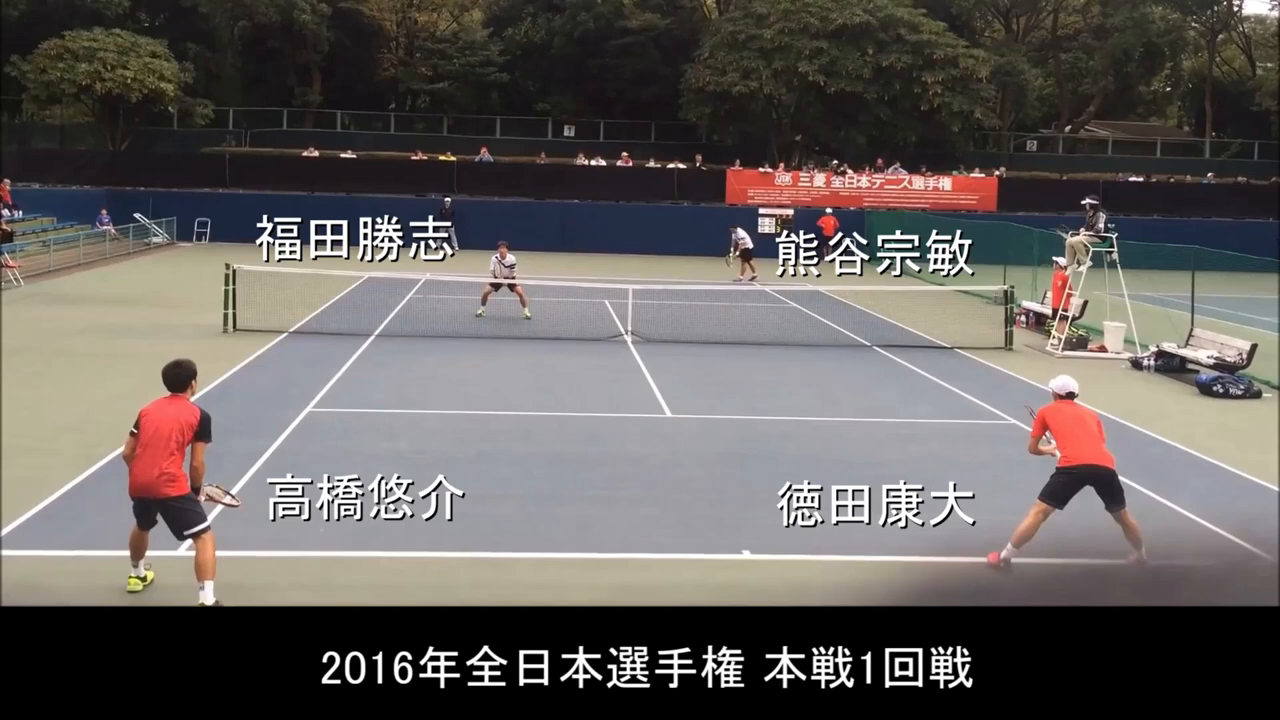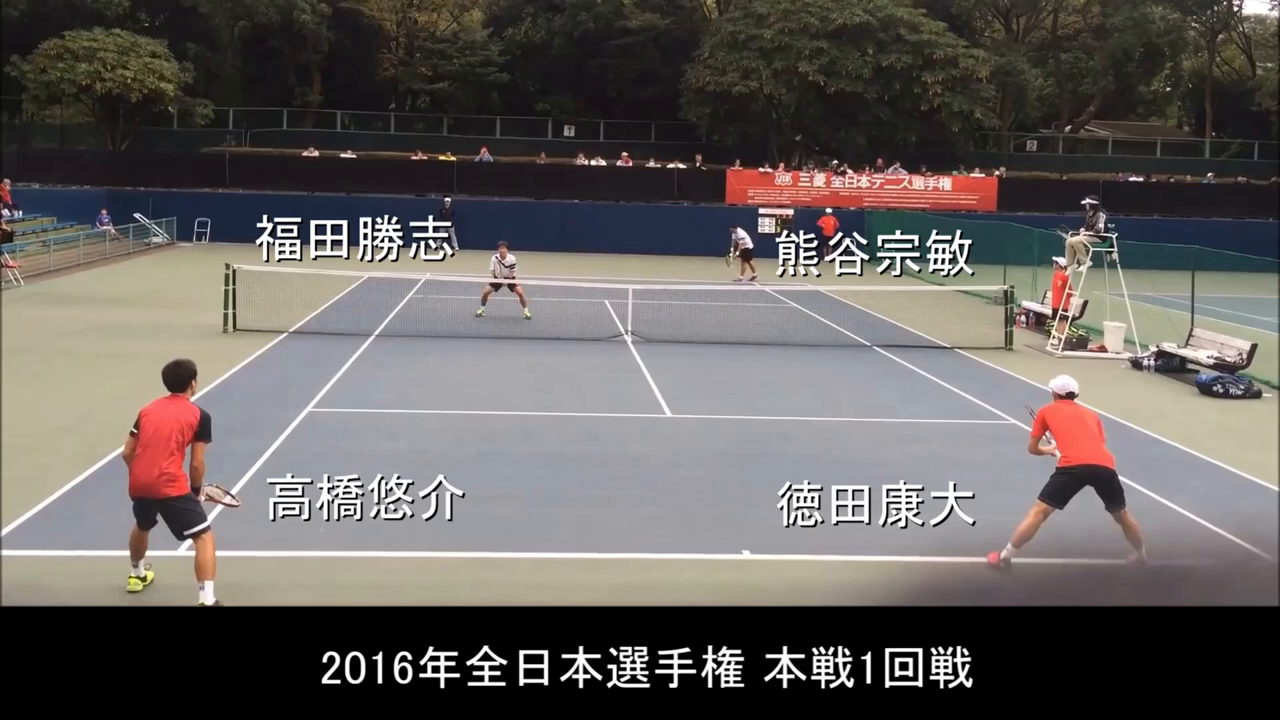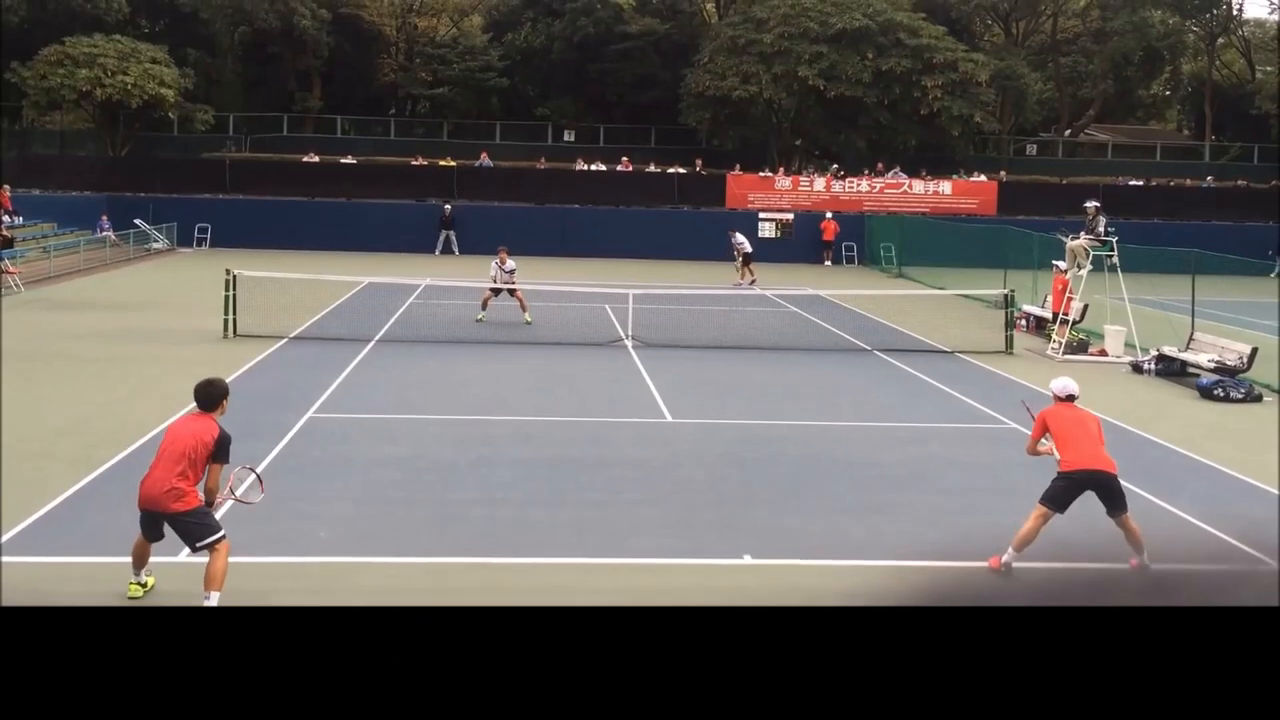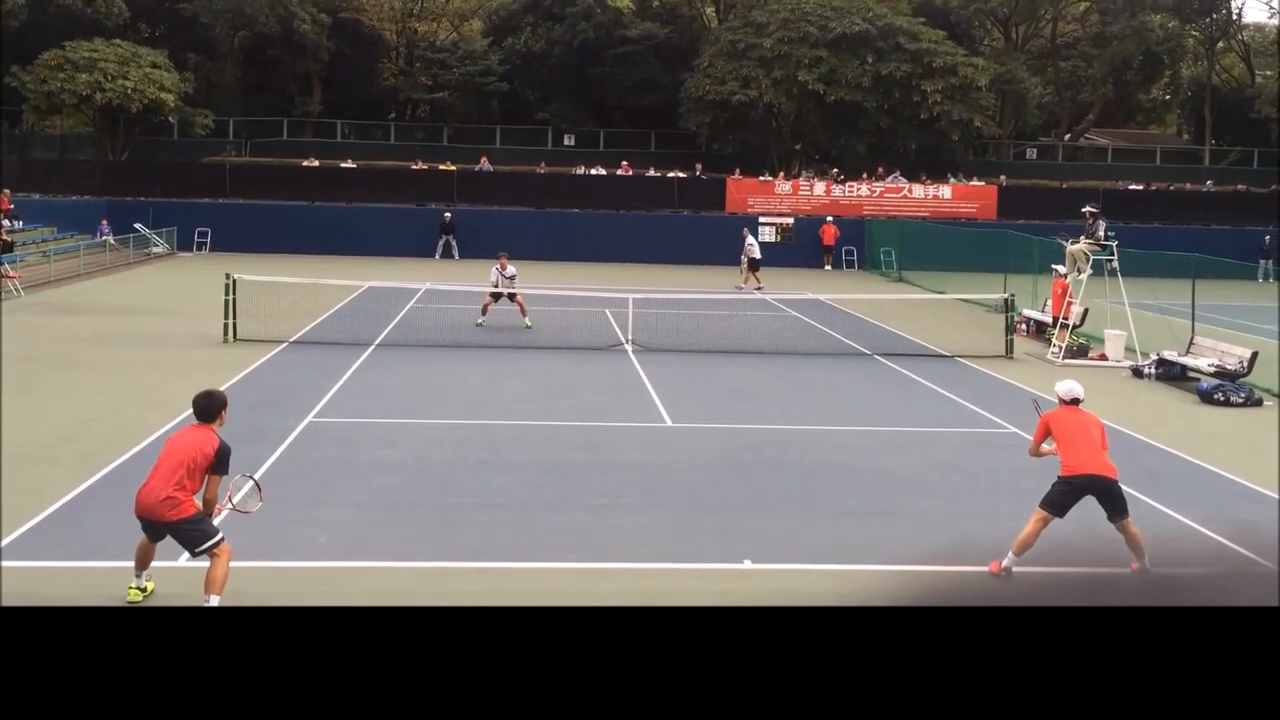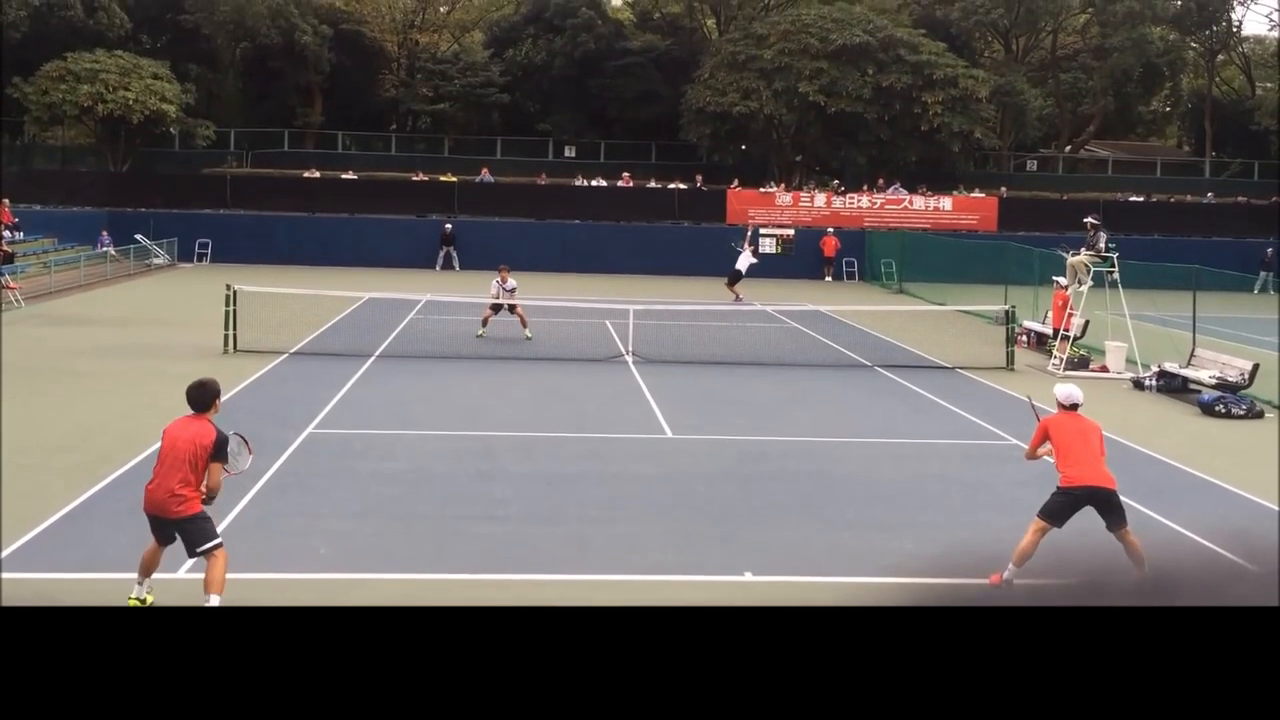
dt=1s
person 1, frame 1
left shoulder: (147, 409)
right shoulder: (199, 416)
left elbow: (127, 453)
right elbow: (197, 463)
right wrist: (196, 490)
left hip: (138, 483)
right hip: (170, 485)
left knee: (142, 526)
right knee: (204, 538)
left ankle: (137, 575)
right ankle: (207, 599)
person 1, frame 2
left shoulder: (147, 410)
right shoulder: (199, 416)
left elbow: (127, 453)
right elbow: (197, 463)
right wrist: (196, 490)
left hip: (138, 483)
right hip: (170, 486)
left knee: (142, 526)
right knee: (204, 538)
left ankle: (137, 575)
right ankle: (207, 599)
person 1, frame 3
left shoulder: (179, 423)
right shoulder: (220, 436)
right elbow: (211, 485)
left wrist: (196, 498)
right wrist: (209, 504)
left hip: (148, 493)
right hip: (177, 499)
left knee: (147, 537)
right knee: (220, 547)
left ankle: (137, 581)
right ankle: (210, 603)
person 1, frame 4
left shoulder: (178, 435)
right shoulder: (220, 447)
right elbow: (210, 496)
left wrist: (197, 506)
right wrist: (208, 514)
left hip: (144, 502)
right hip: (173, 508)
left knee: (152, 537)
right knee: (221, 552)
left ankle: (138, 586)
right ankle: (210, 603)
person 1, frame 5
left shoulder: (172, 427)
right shoulder: (217, 436)
right elbow: (214, 484)
right wrist: (208, 497)
left hip: (153, 499)
right hip: (183, 506)
left knee: (160, 542)
right knee: (218, 554)
left ankle: (138, 596)
right ankle: (211, 603)
person 2, frame 1
left shoulder: (1046, 411)
right shoulder: (1091, 414)
left elbow: (1032, 448)
left wrist: (1049, 449)
left hip: (1072, 466)
right hip: (1104, 465)
left knee: (1038, 512)
right knee: (1122, 515)
left ankle: (1004, 557)
right ankle: (1141, 555)
person 2, frame 2
left shoulder: (1046, 411)
right shoulder: (1091, 414)
left elbow: (1032, 448)
left wrist: (1050, 449)
left hip: (1072, 466)
right hip: (1105, 466)
left knee: (1038, 512)
right knee: (1122, 515)
left ankle: (1004, 556)
right ankle: (1140, 555)
person 2, frame 3
left shoulder: (1047, 414)
right shoulder: (1092, 417)
left elbow: (1031, 450)
left wrist: (1048, 449)
left hip: (1074, 471)
right hip: (1106, 470)
left knee: (1039, 516)
right knee: (1124, 520)
left ankle: (1005, 561)
right ankle: (1143, 560)
person 2, frame 4
left shoulder: (1050, 416)
right shoulder: (1096, 420)
left elbow: (1033, 451)
left hip: (1074, 475)
right hip: (1106, 475)
left knee: (1039, 519)
right knee: (1125, 524)
left ankle: (1005, 565)
right ankle: (1143, 564)
person 2, frame 5
left shoulder: (1049, 422)
right shoulder: (1094, 426)
left elbow: (1029, 455)
left hip: (1073, 486)
right hip: (1105, 485)
left knee: (1037, 530)
right knee: (1124, 534)
left ankle: (1006, 577)
right ankle: (1145, 576)
